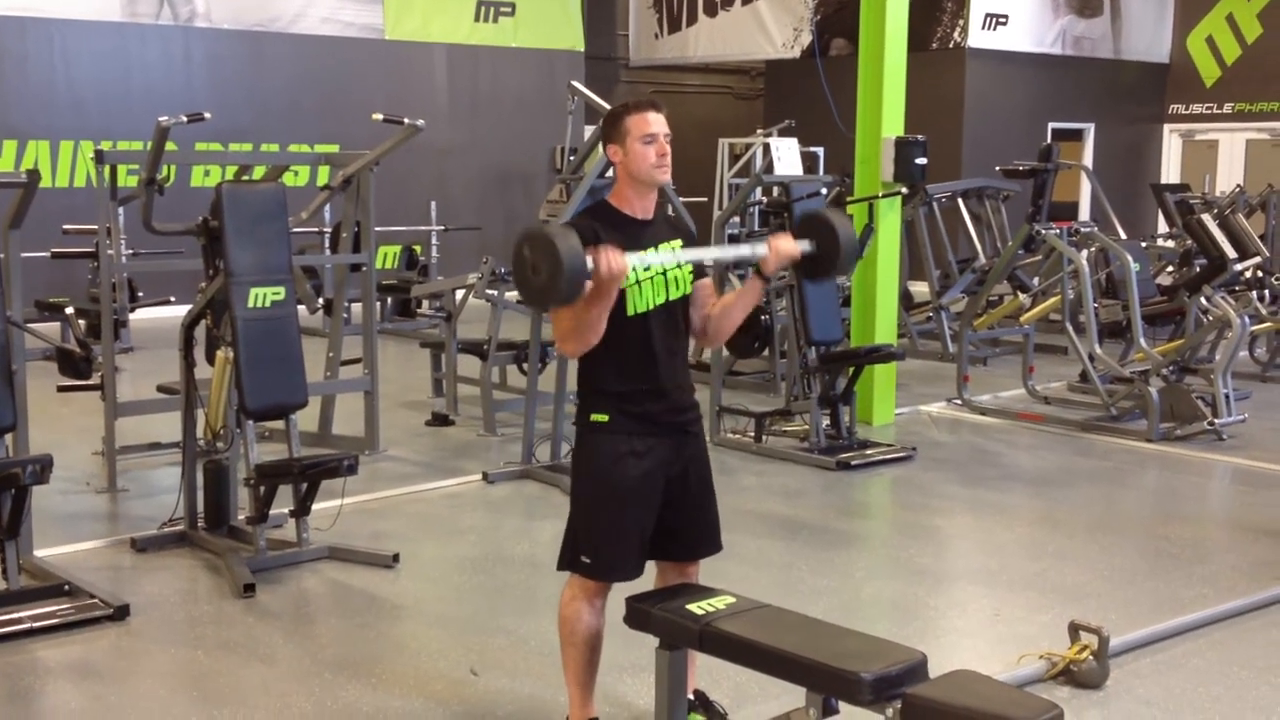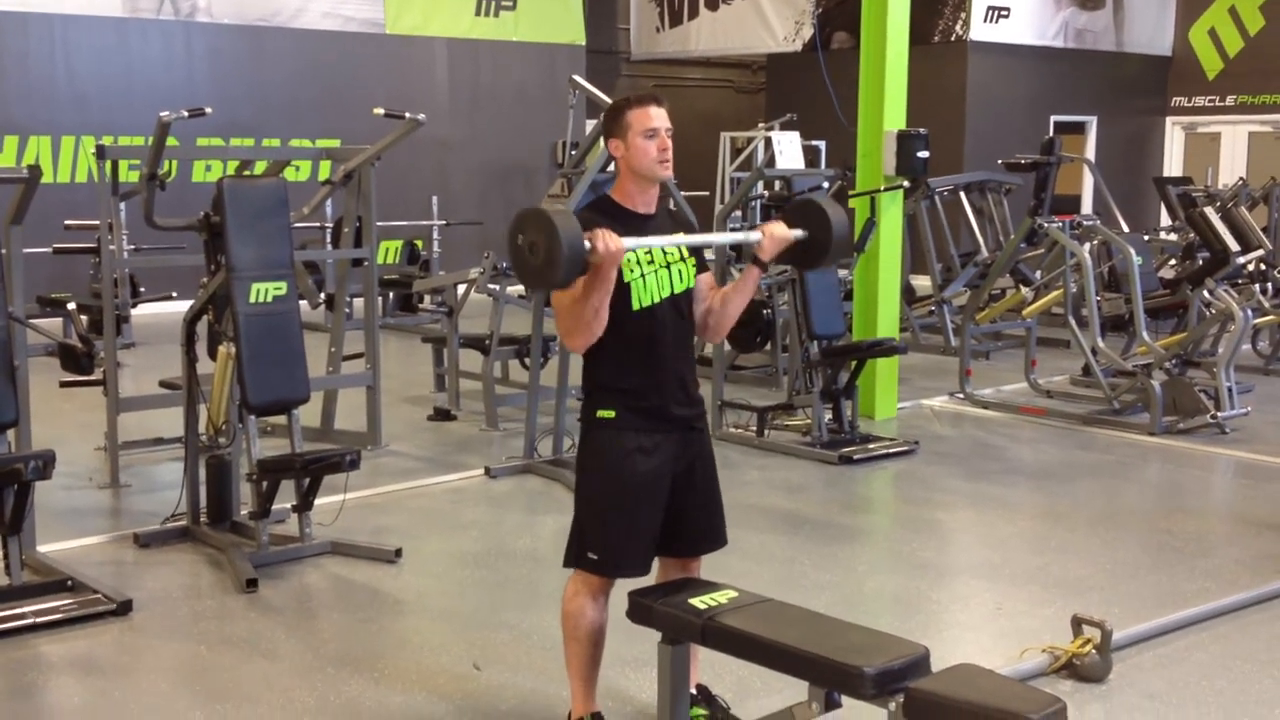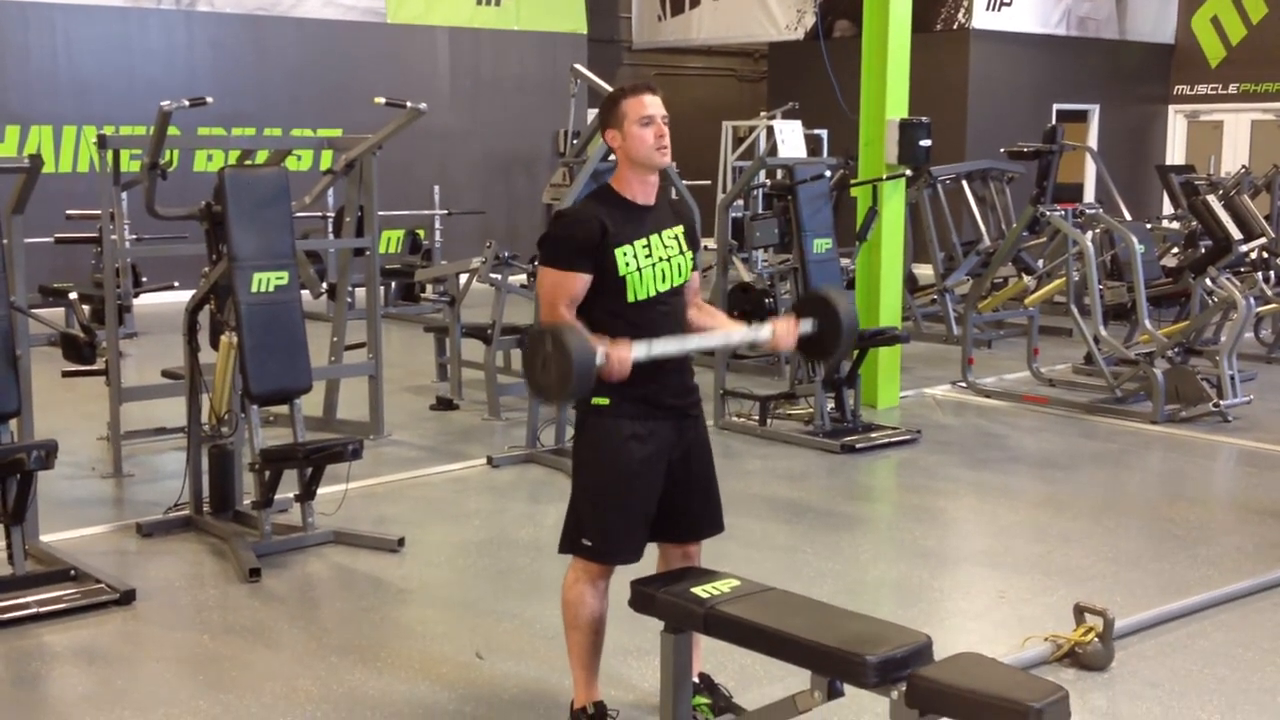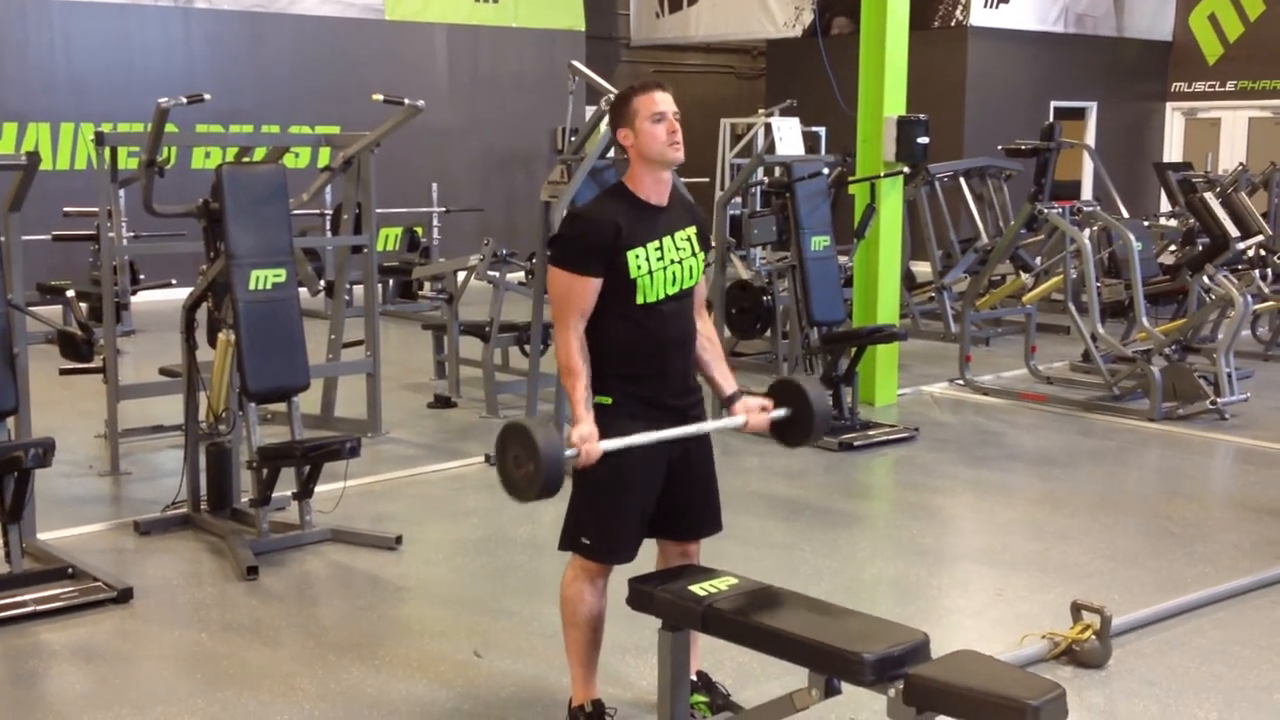
dt=0.3s
person 1, frame 1
left shoulder: (678, 234)
right shoulder: (585, 236)
left elbow: (709, 328)
right elbow: (568, 339)
left wrist: (761, 274)
right wrist: (604, 282)
left hip: (680, 424)
right hip: (614, 433)
left knee: (683, 563)
right knee: (593, 576)
person 1, frame 2
left shoulder: (680, 228)
right shoulder: (588, 230)
left elbow: (711, 323)
right elbow: (575, 336)
left wrist: (759, 262)
right wrist: (604, 267)
left hip: (685, 420)
right hip: (620, 428)
left knee: (686, 558)
right knee: (597, 571)
person 1, frame 3
left shoulder: (678, 217)
right shoulder: (583, 224)
right elbow: (553, 318)
right wrist: (599, 350)
left hip: (681, 408)
right hip: (617, 417)
left knee: (684, 546)
right knee: (595, 559)
person 1, frame 4
left shoulder: (689, 216)
right shoulder: (595, 224)
right elbow: (568, 328)
left wrist: (731, 392)
right wrist: (582, 417)
left hip: (684, 410)
right hip: (620, 416)
left knee: (684, 545)
right knee: (594, 558)
